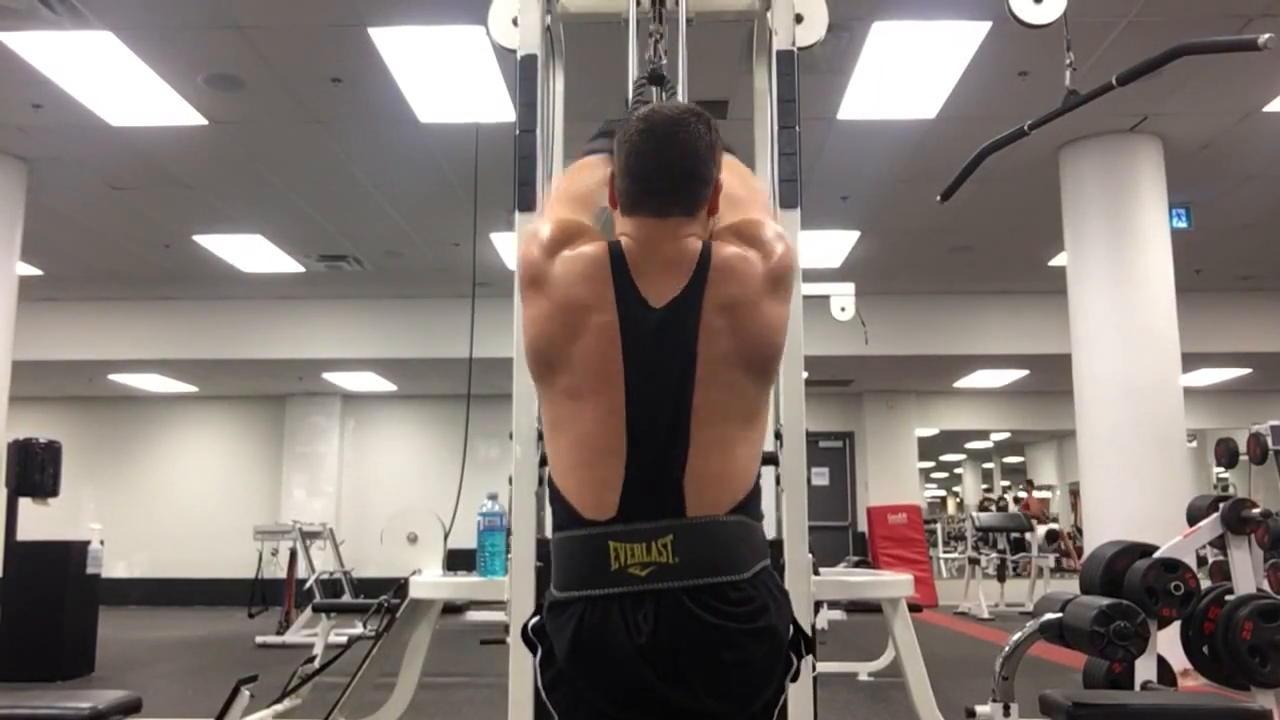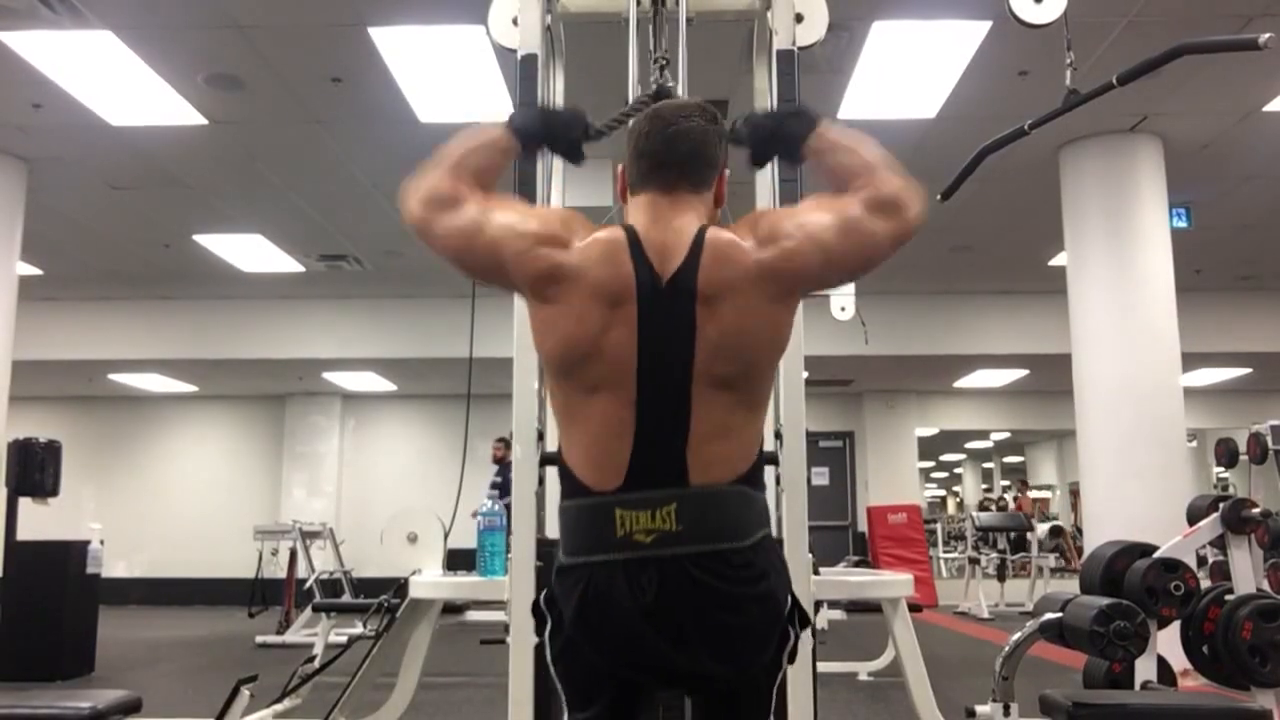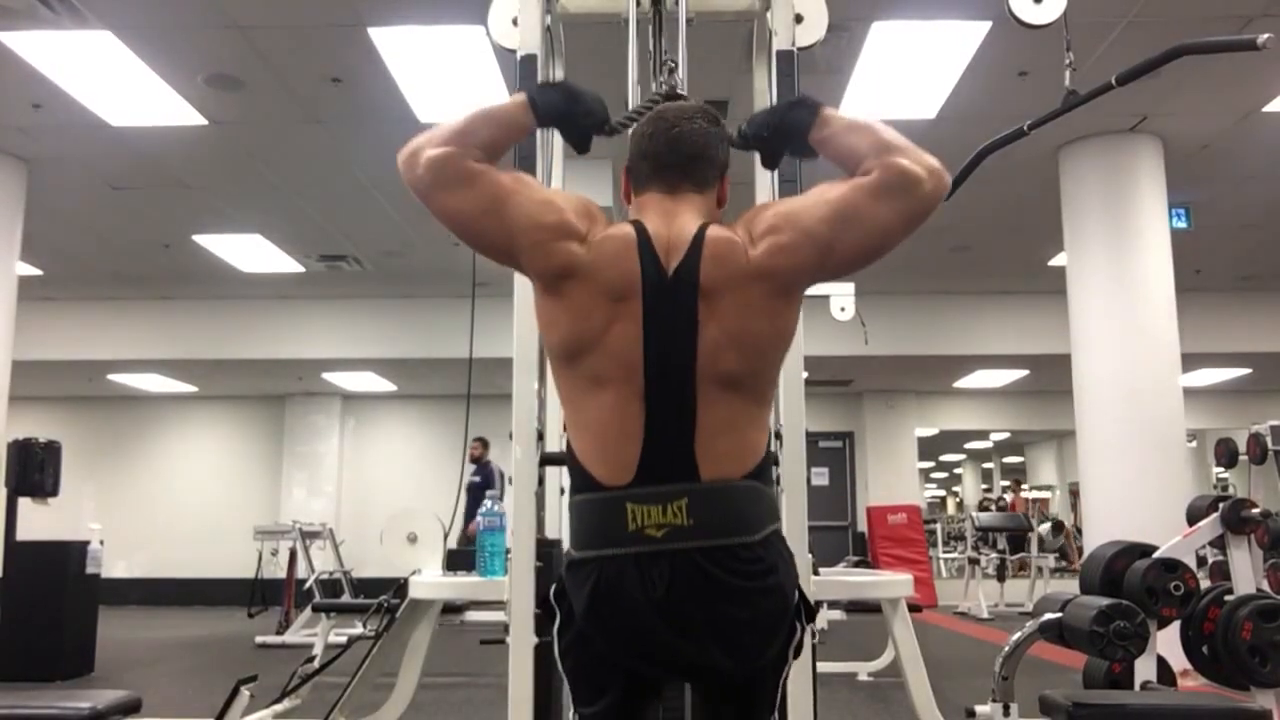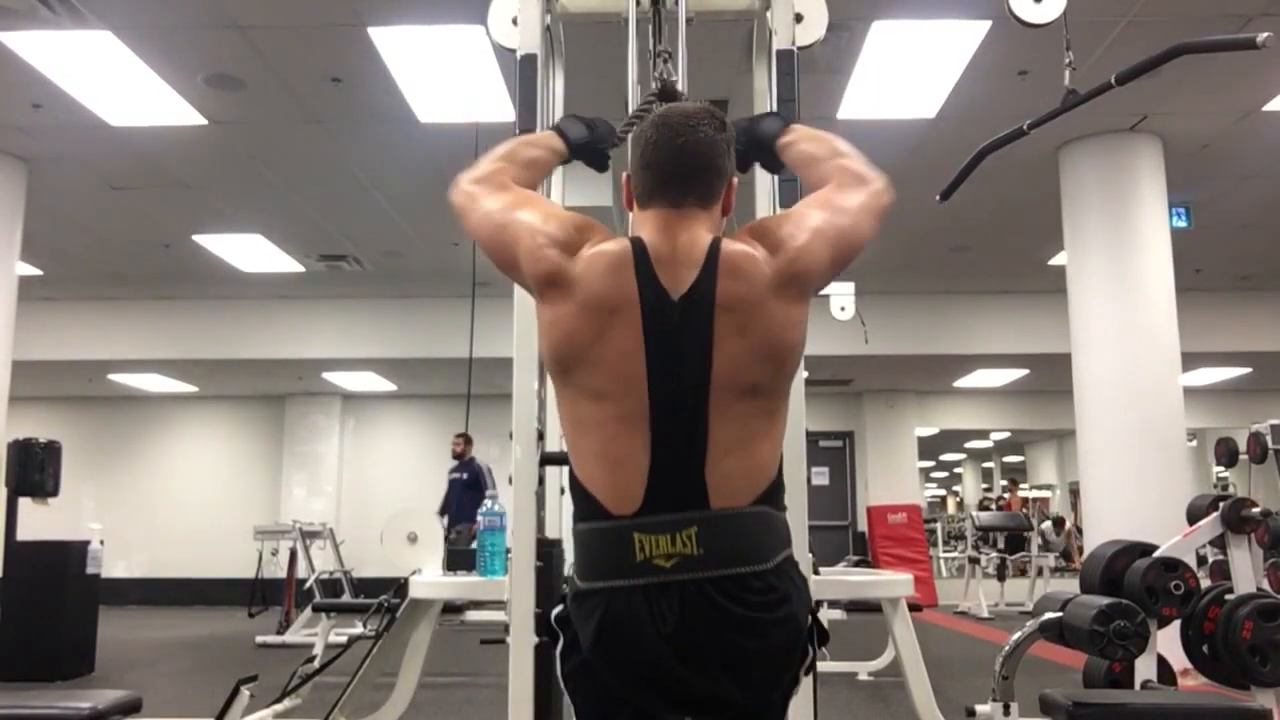
dt=0.2s
person 1, frame 1
left shoulder: (555, 271)
right shoulder: (758, 271)
left elbow: (568, 200)
right elbow: (745, 196)
left wrist: (601, 150)
right wrist: (706, 148)
left hip: (593, 622)
right hip: (733, 617)
person 1, frame 2
left shoulder: (558, 260)
right shoulder: (769, 260)
left elbow: (426, 202)
right elbow: (898, 205)
left wrist: (525, 128)
right wrist: (805, 131)
left hip: (600, 590)
right hip: (735, 586)
person 1, frame 3
left shoulder: (568, 252)
right shoulder: (771, 255)
left elbow: (427, 162)
right elbow: (918, 178)
left wrist: (540, 104)
right wrist: (810, 121)
left hip: (609, 582)
right hip: (742, 579)
person 1, frame 4
left shoulder: (565, 267)
right shoulder: (778, 268)
left elbow: (475, 186)
right elbow: (864, 184)
left wrist: (566, 136)
right wrist: (778, 133)
left hip: (616, 613)
right hip: (752, 609)
